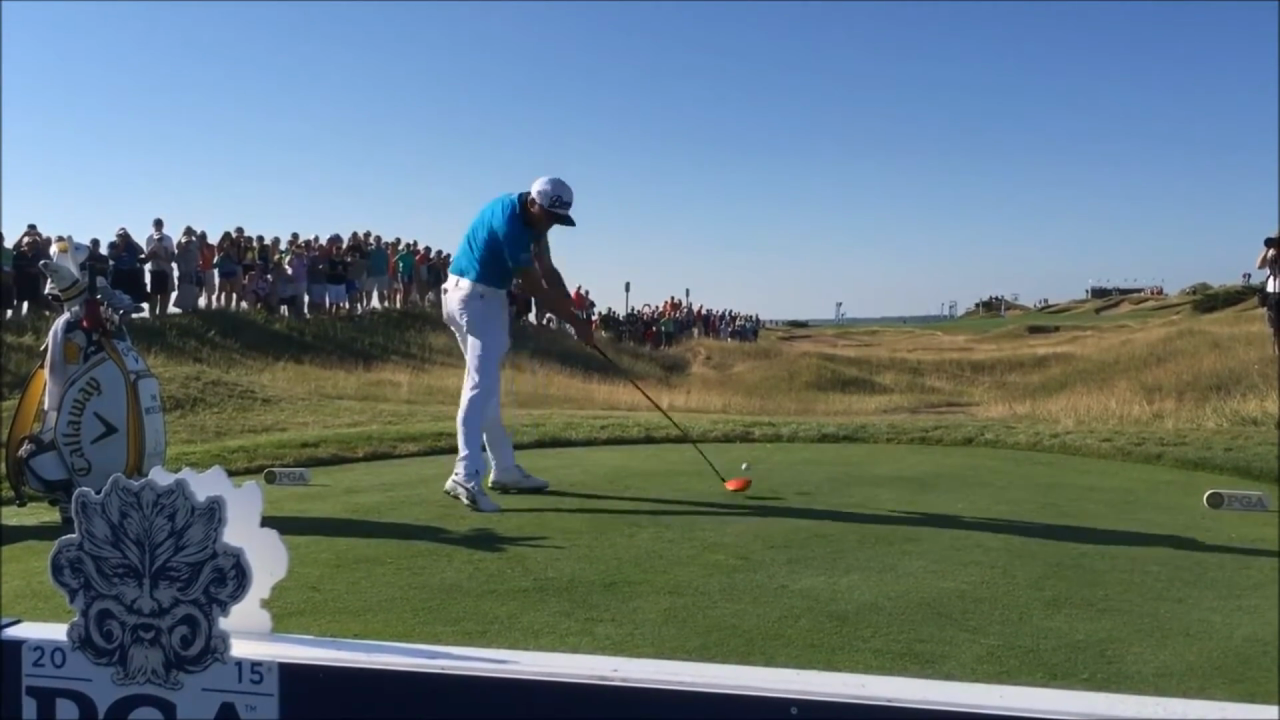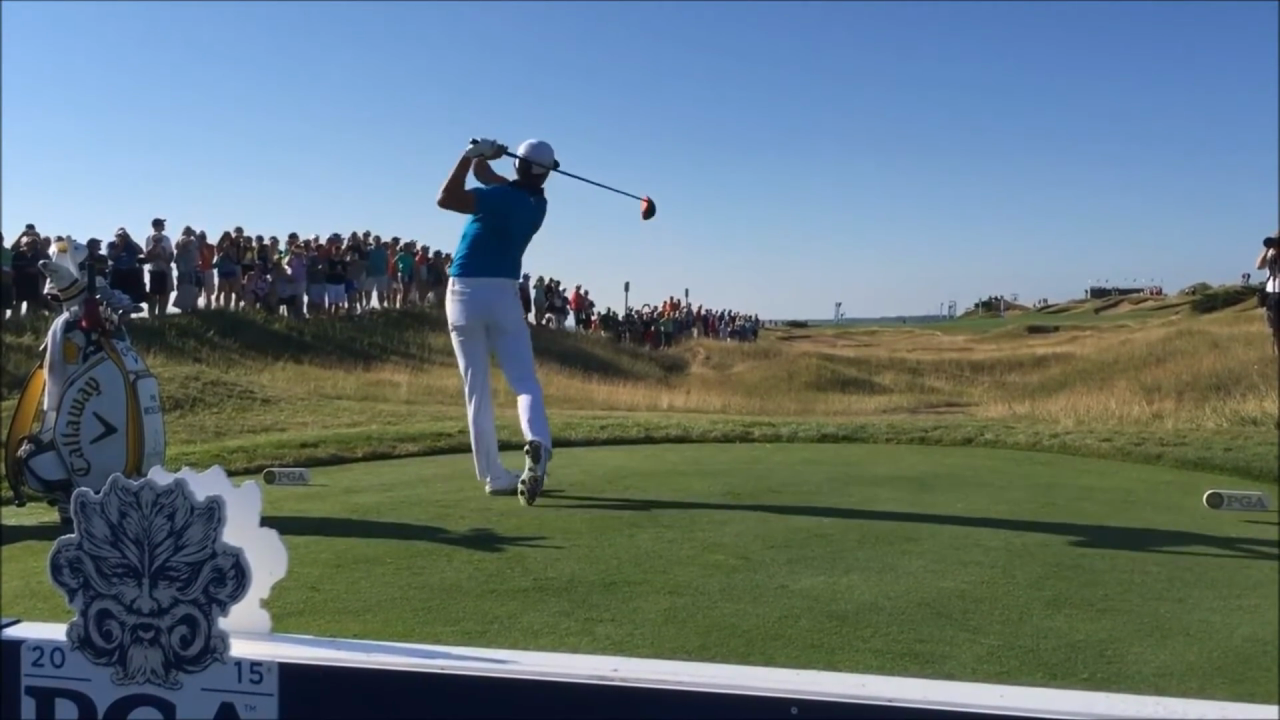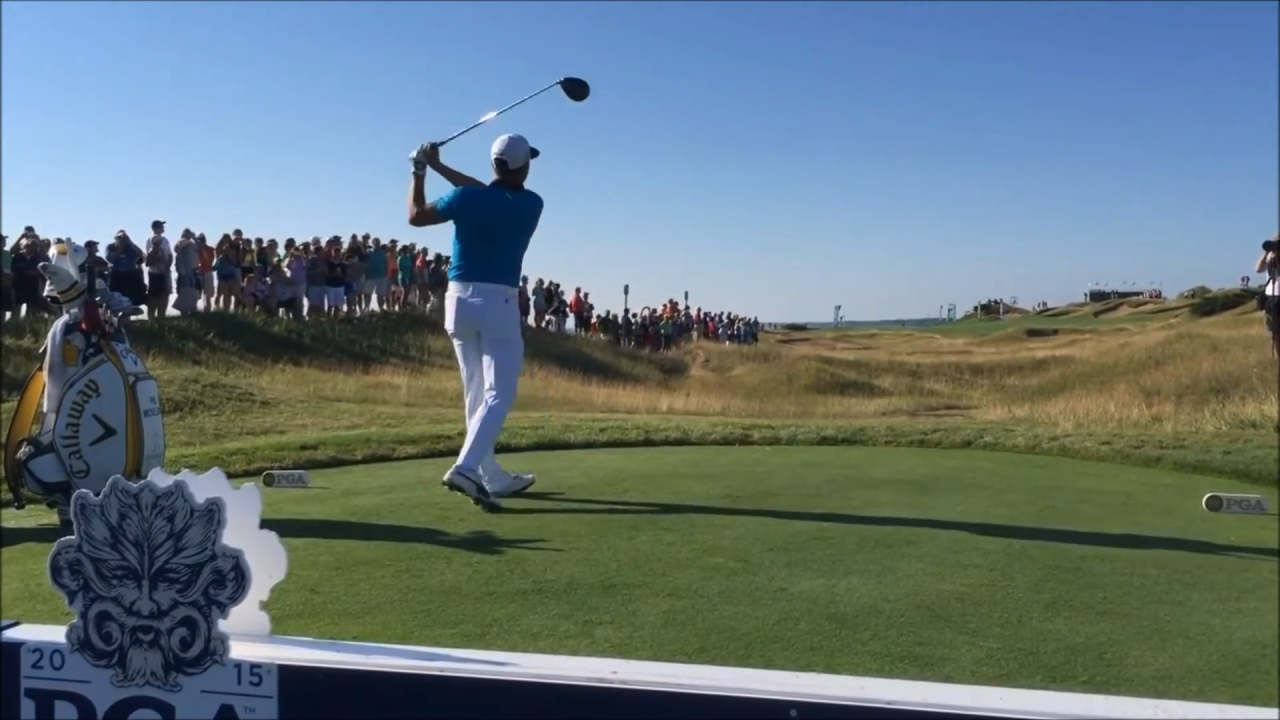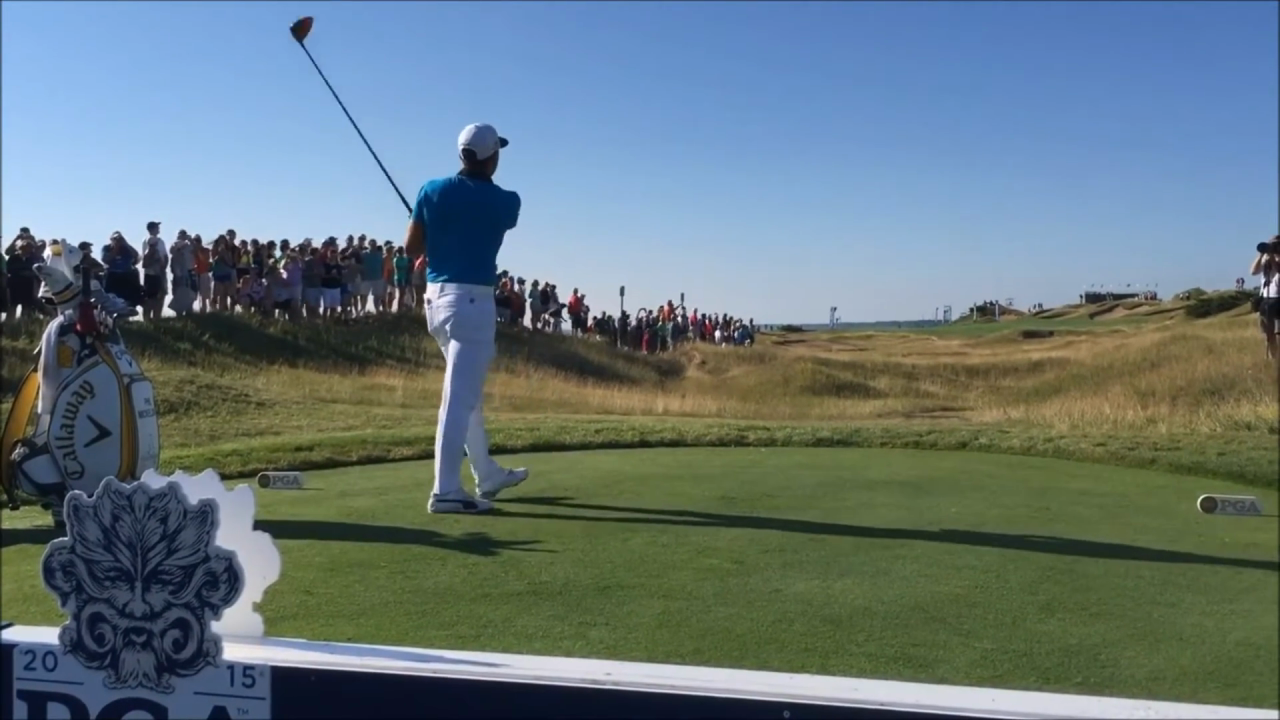
dt=0.5s
person 1, frame 1
left shoulder: (514, 201)
right shoulder: (511, 228)
left elbow: (548, 272)
right elbow: (535, 288)
left wrist: (572, 313)
right wrist: (575, 321)
right hip: (482, 300)
left knee: (482, 385)
right knee: (482, 386)
left ankle: (504, 467)
right ankle: (465, 475)
person 1, frame 2
left shoulder: (502, 197)
right shoulder: (538, 203)
left elbow: (446, 198)
left wrist: (471, 155)
right wrist: (480, 157)
left hip: (464, 295)
right hip: (503, 297)
left knee: (477, 391)
right knee: (525, 382)
left ankle: (494, 475)
right ankle: (537, 440)
person 1, frame 3
left shoulder: (465, 198)
right shoulder: (532, 205)
left elbow: (416, 217)
left wrist: (419, 172)
right wrist: (440, 167)
left hip: (459, 300)
right hip: (499, 302)
left knee: (477, 394)
right knee: (498, 395)
left ankle: (492, 476)
right ankle: (465, 469)
person 1, frame 4
left shoulder: (432, 191)
right shoulder: (507, 202)
left elbow: (411, 249)
left hip: (436, 298)
right hip: (473, 301)
left knee: (466, 393)
right knee: (459, 397)
left ankle: (488, 475)
right ankle: (445, 491)
